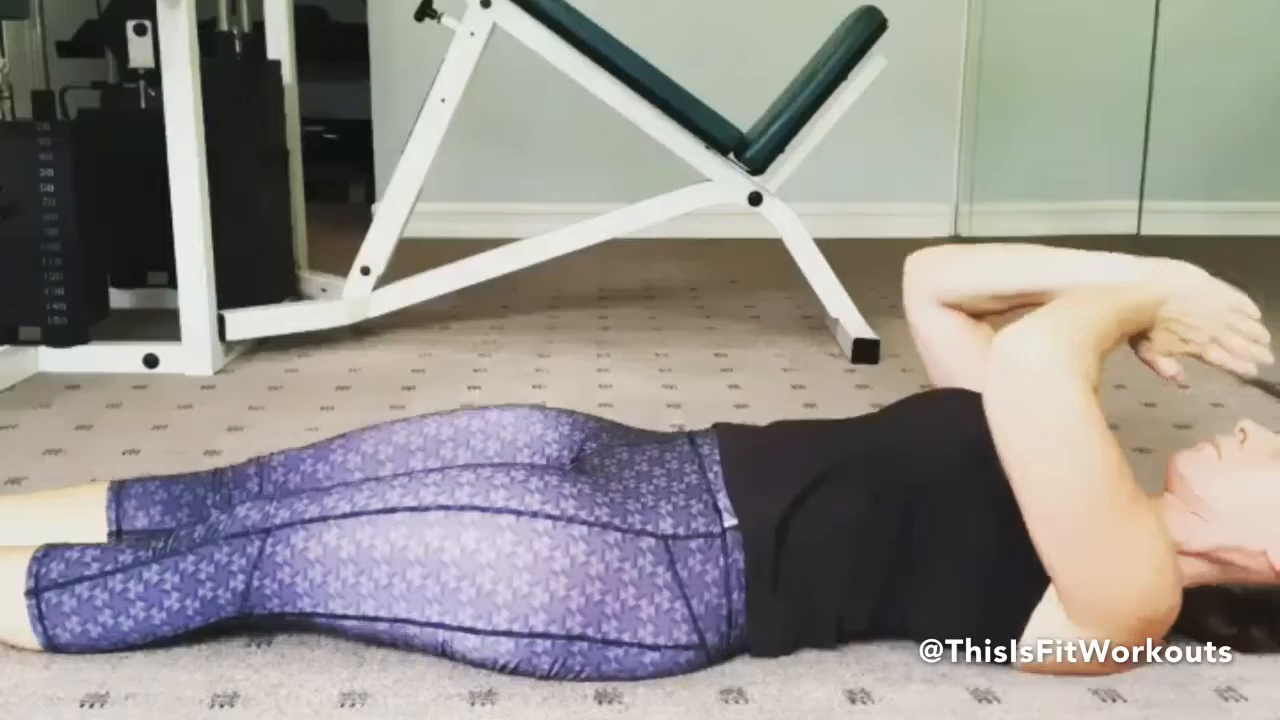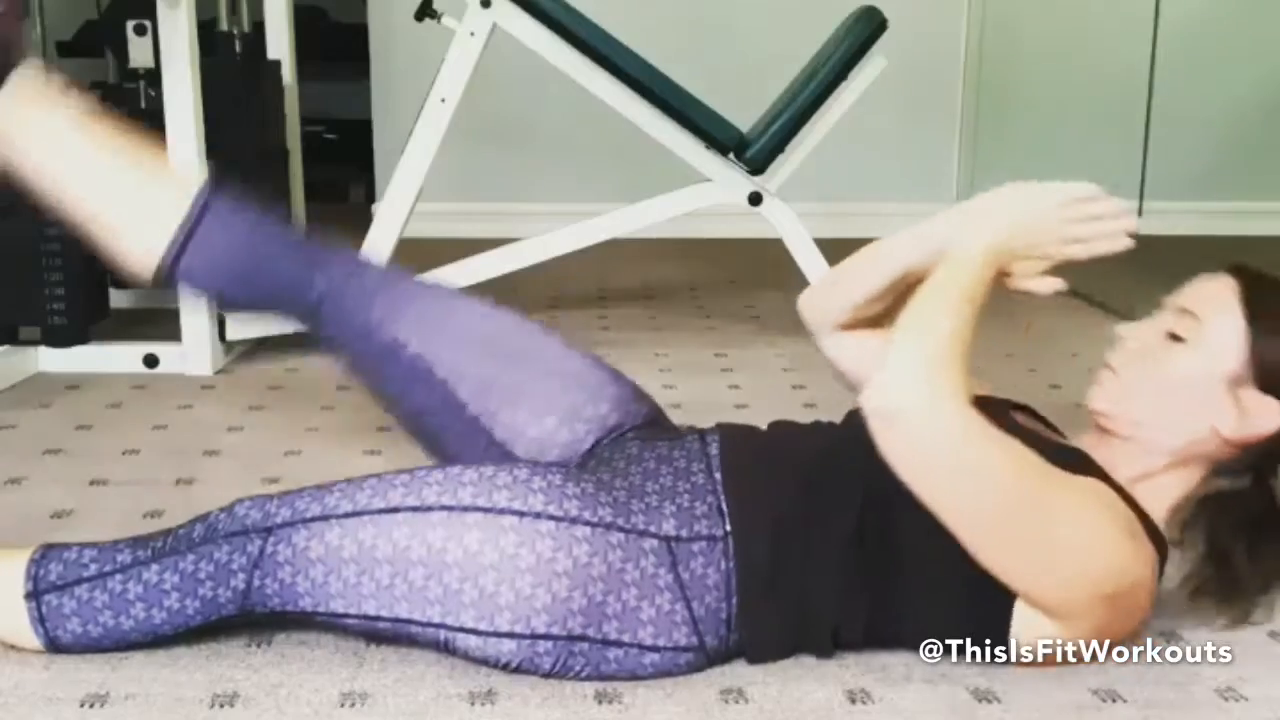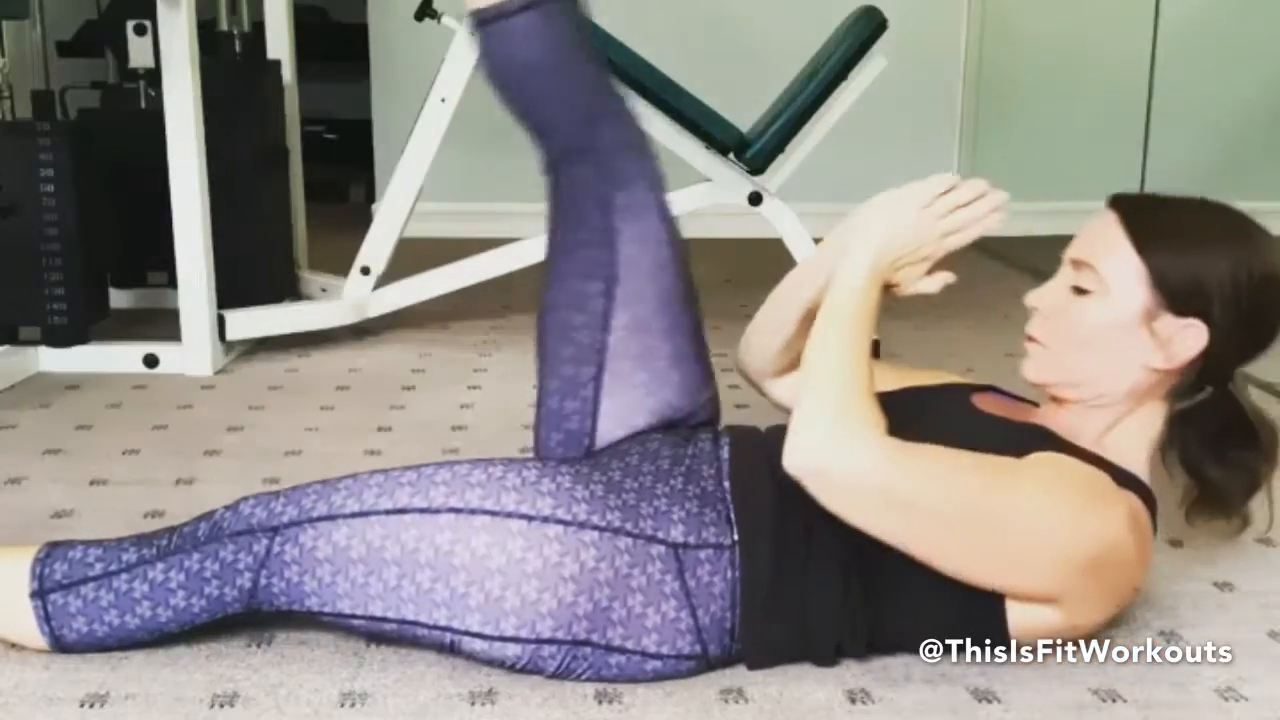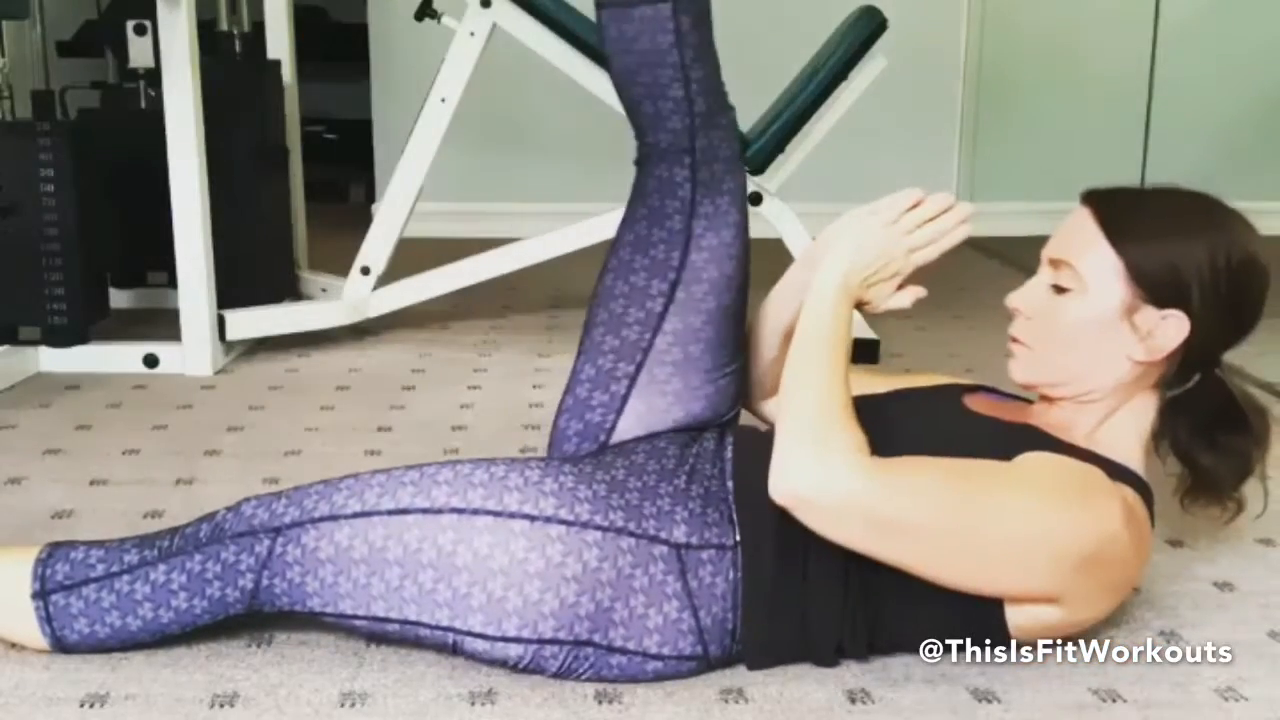
dt=0.4s
person 1, frame 1
left shoulder: (1125, 585)
right shoulder: (1070, 493)
left elbow: (1038, 359)
right elbow: (932, 277)
left wrist: (1135, 299)
right wrist: (1136, 276)
left hip: (672, 567)
right hip: (662, 468)
left knee: (251, 556)
right knee: (249, 491)
person 1, frame 2
left shoulder: (1100, 560)
right shoulder: (1036, 445)
left elbow: (909, 414)
right elbow: (834, 313)
left wrist: (975, 252)
right wrist: (979, 228)
left hip: (660, 570)
right hip: (657, 467)
left knee: (254, 548)
right knee: (309, 271)
person 1, frame 3
left shoulder: (1091, 531)
right shoulder: (1033, 427)
left elbow: (832, 458)
right elbow: (774, 358)
left wrist: (866, 266)
right wrist: (854, 247)
left hip: (664, 579)
right hip: (667, 467)
left knee: (259, 545)
right knee: (599, 154)
person 1, frame 4
left shoulder: (1089, 527)
right shoulder: (1025, 418)
left elbow: (815, 482)
right elbow: (767, 384)
left wrist: (836, 280)
right wrist: (824, 271)
left hip: (668, 578)
right hip: (666, 468)
left knee: (263, 544)
right knee: (690, 160)
